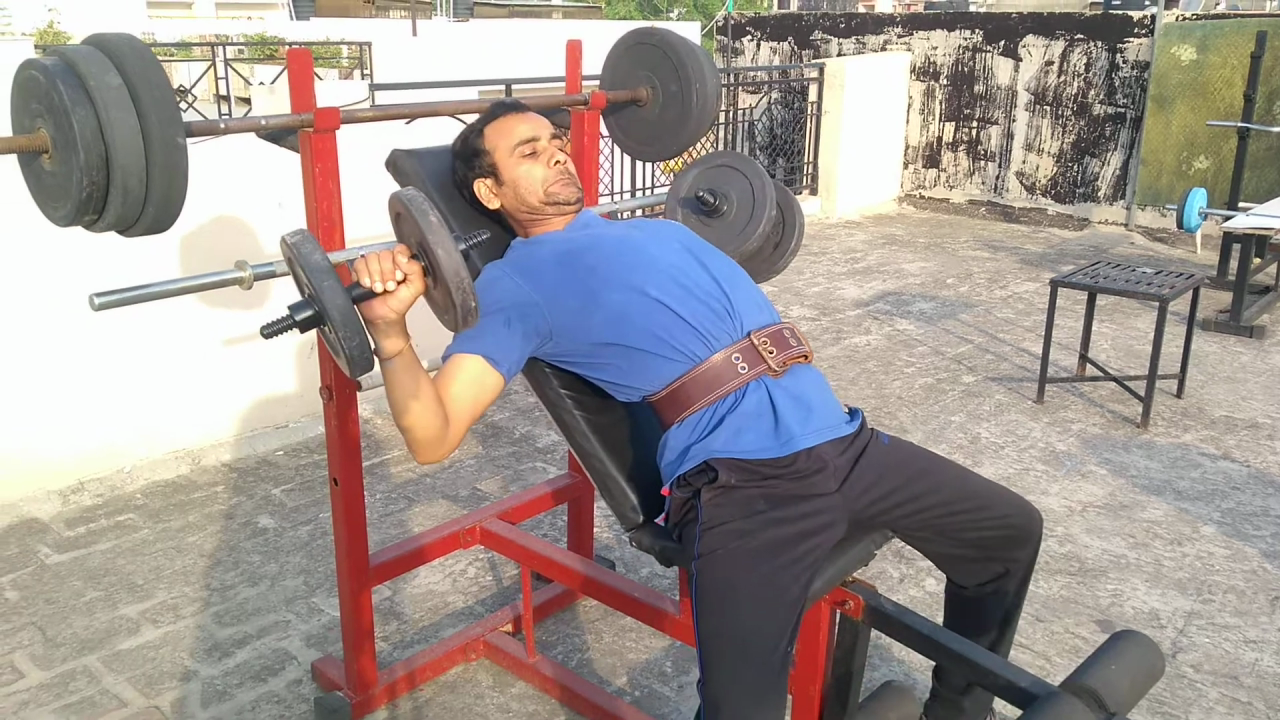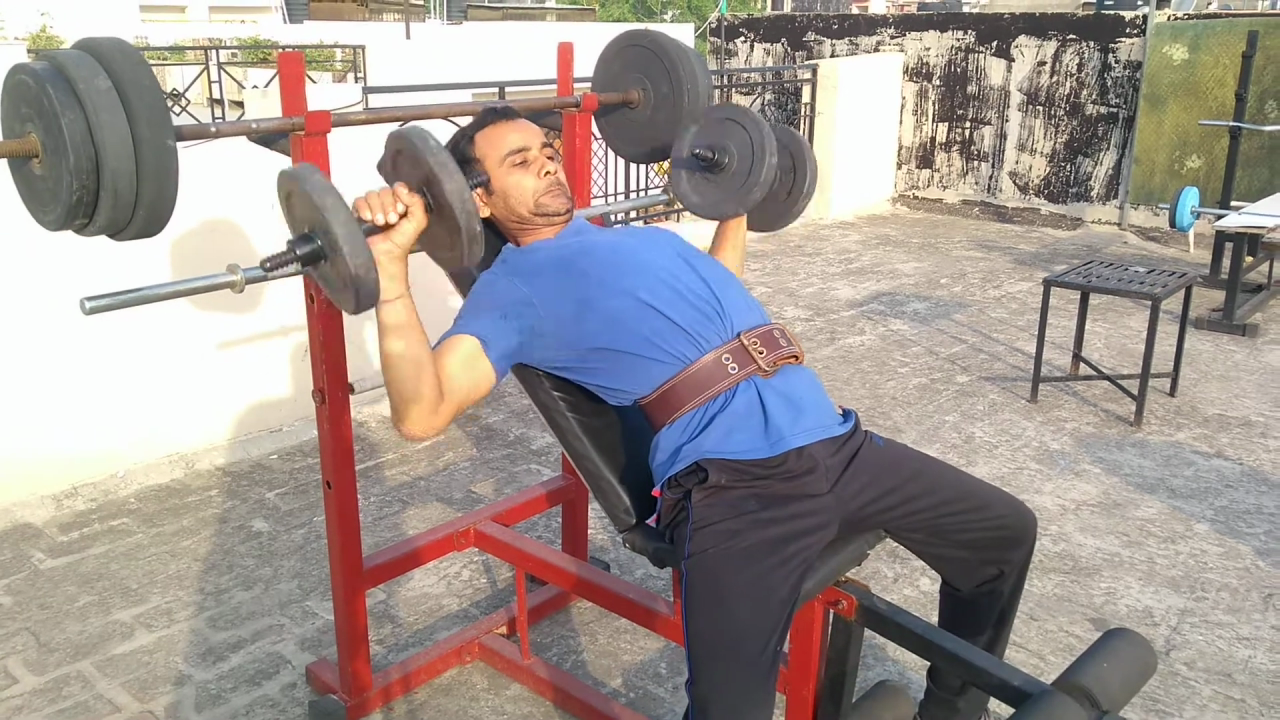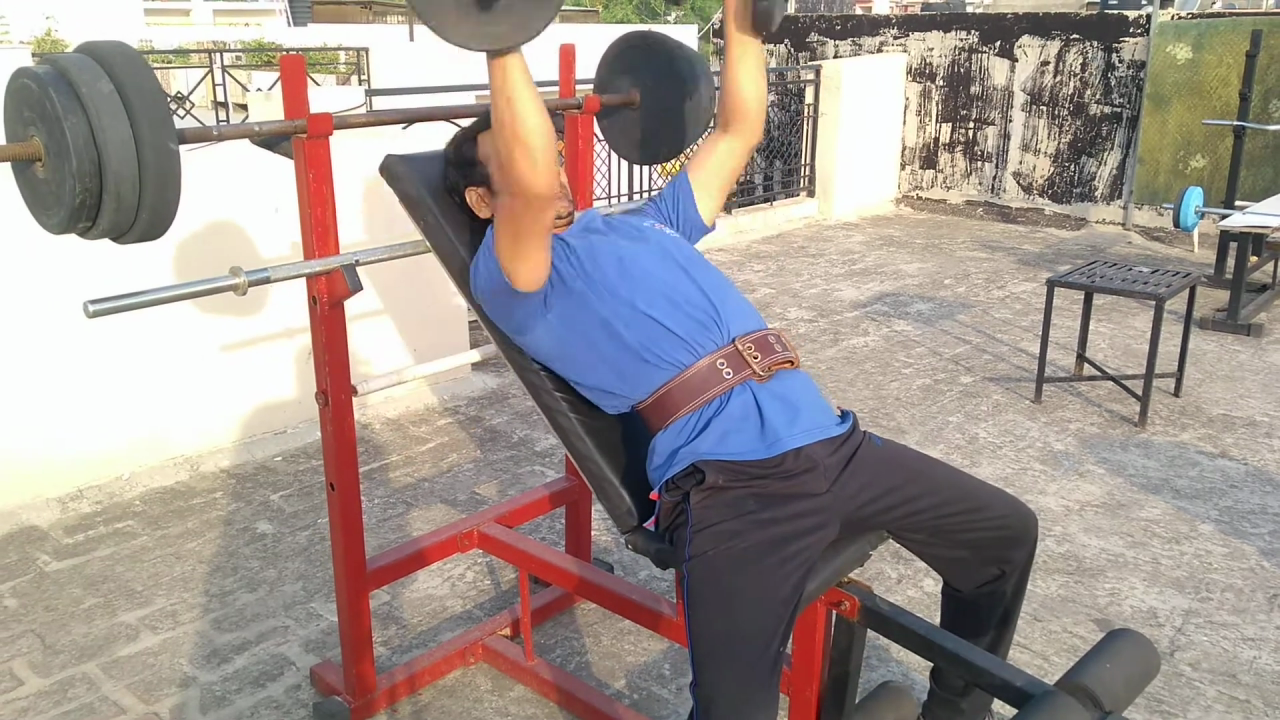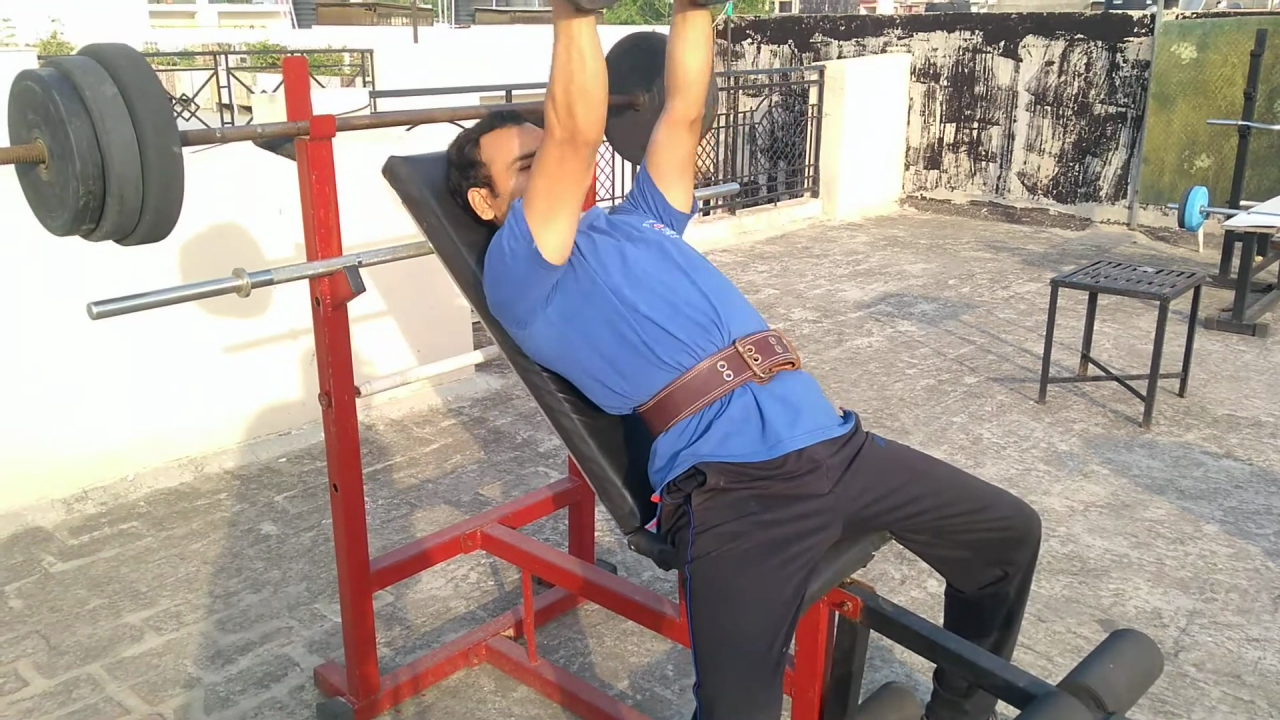
dt=0.3s
person 1, frame 1
left shoulder: (648, 228)
right shoulder: (515, 282)
right elbow: (434, 435)
right wrist: (388, 325)
left hip: (840, 437)
right hip: (739, 478)
left knee: (1011, 530)
person 1, frame 2
left shoulder: (634, 236)
right shoulder: (511, 287)
left elbow: (724, 270)
right elbow: (423, 410)
right wrist: (392, 267)
left hip: (828, 436)
right hip: (727, 480)
left knee: (1005, 532)
person 1, frame 3
left shoulder: (642, 226)
right shoulder: (517, 272)
left elbow: (736, 136)
right elbow: (529, 186)
left hip: (828, 439)
right hip: (731, 483)
left knee: (1007, 532)
person 1, frame 4
left shoulder: (638, 223)
right shoulder: (519, 271)
left elbow: (682, 114)
right elbow: (577, 135)
left hip: (828, 439)
right hip: (732, 484)
left knee: (1011, 532)
